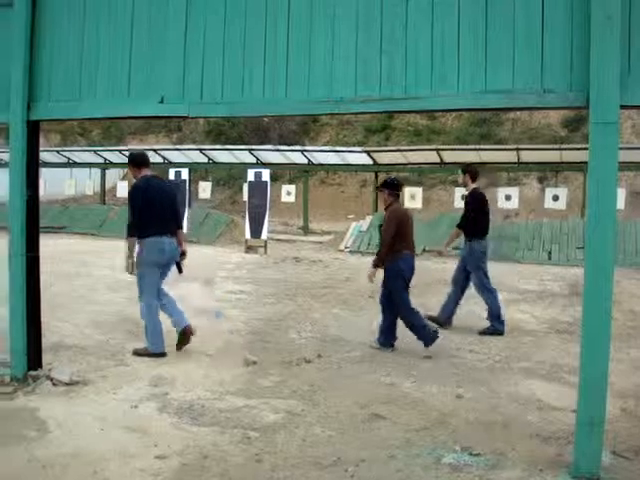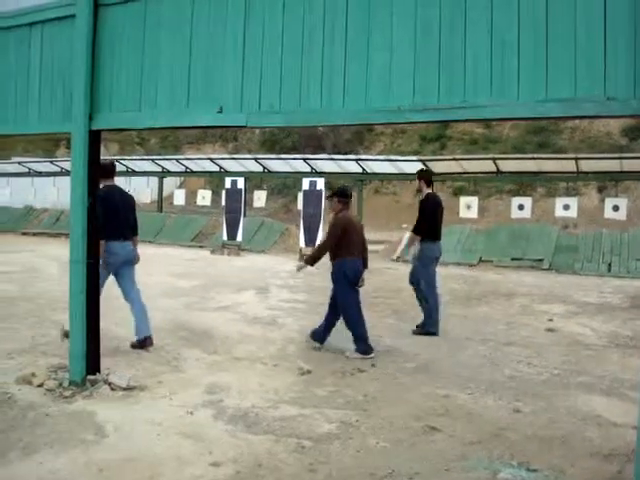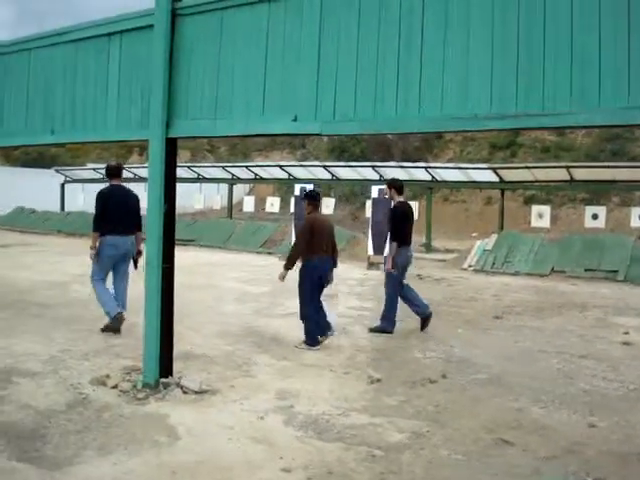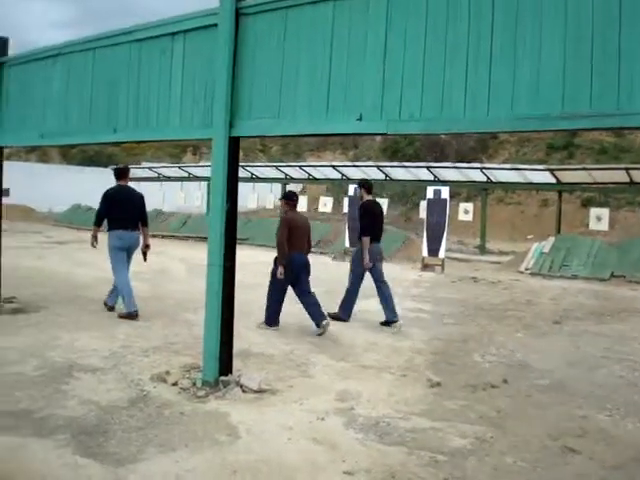
dt=1s
person 1, frame 1
left shoulder: (138, 189)
right shoulder: (167, 186)
left elbow: (134, 225)
right elbow: (177, 219)
right wrist: (181, 246)
left hip: (151, 246)
right hip: (170, 245)
left knee: (147, 297)
right knee: (157, 291)
left ankle: (154, 347)
right ankle: (183, 326)
person 1, frame 2
left shoulder: (101, 196)
right shoulder: (128, 197)
left elbow: (101, 229)
right elbow: (134, 227)
left wrist: (99, 257)
right wrist: (134, 250)
left hip: (109, 248)
right hip: (126, 248)
right knee: (132, 292)
right ankle: (144, 335)
person 1, frame 3
left shoulder: (104, 194)
right shoulder: (132, 196)
left elbow: (97, 222)
right elbow: (138, 224)
left wrist: (94, 246)
right wrist: (138, 246)
left hip: (109, 242)
right hip: (128, 242)
left knee: (97, 280)
right knee: (121, 283)
left ankle: (115, 313)
right ankle: (116, 321)
person 1, frame 4
left shoulder: (110, 193)
right shoulder: (138, 195)
left elbow: (100, 216)
right elbow: (144, 220)
left wrist: (94, 234)
right wrist: (146, 241)
left hip: (117, 235)
right hip: (134, 236)
left knee: (121, 273)
right knee: (122, 271)
left ankle: (131, 309)
right ankle: (110, 301)
person 2, frame 1
left shoulder: (393, 213)
right shoulder: (402, 211)
left elbow: (386, 242)
left wrist: (375, 266)
left hip: (396, 263)
right hip: (405, 260)
left knee: (401, 305)
right knee: (390, 303)
left ankle: (429, 336)
right ankle: (385, 341)
person 2, frame 2
left shoulder: (340, 219)
right shoulder: (355, 220)
left elbow: (326, 245)
right elbow: (363, 247)
left wrist: (306, 262)
right wrist: (362, 270)
left hip: (343, 267)
right hip: (354, 265)
left knee: (351, 308)
right knee: (335, 304)
left ankle: (364, 349)
right ankle: (319, 337)
person 2, frame 3
left shoulder: (309, 221)
right shoulder: (327, 222)
left elbow: (298, 247)
right elbow: (333, 247)
left wrist: (286, 268)
right wrist: (331, 269)
left hip: (311, 265)
right hip: (325, 264)
left knee: (308, 304)
right knee: (313, 300)
left ankle: (311, 342)
right ankle: (325, 329)
person 2, frame 4
left shoulder: (286, 219)
right shoulder: (305, 220)
left elbow: (282, 243)
right elbow: (308, 244)
left wrist: (280, 264)
left hip: (288, 260)
right hip: (303, 260)
left knee: (276, 292)
right knee: (305, 292)
left ankle: (271, 322)
right ankle: (321, 320)
person 3, frame 1
left shoulder: (473, 197)
right shoulder: (477, 195)
left elbow: (463, 224)
left wrist: (446, 245)
left hip: (475, 246)
right hip: (472, 244)
left knee: (483, 285)
right knee: (459, 282)
left ankle: (497, 325)
right ankle: (444, 317)
person 3, frame 2
left shoulder: (426, 201)
right shoulder: (436, 199)
left elbow: (418, 228)
left wrist: (405, 249)
left hip: (427, 247)
right hip: (433, 246)
left knee: (427, 287)
right knee: (415, 281)
left ankle: (431, 326)
right ankle: (429, 320)
person 3, frame 3
left shoulder: (396, 209)
right shoulder: (407, 207)
left elbow: (394, 236)
left wrist: (389, 259)
left hip: (398, 252)
right hip: (406, 251)
left knee: (391, 289)
right knee: (400, 286)
left ankle: (387, 324)
right ankle: (423, 311)
person 3, frame 4
left shoulder: (364, 206)
right shoulder: (378, 206)
left elbow: (365, 232)
left wrist: (365, 255)
left hip: (366, 248)
right hip: (377, 247)
left knee: (354, 282)
right knee: (380, 282)
left ankle: (344, 314)
right ankle: (391, 317)
